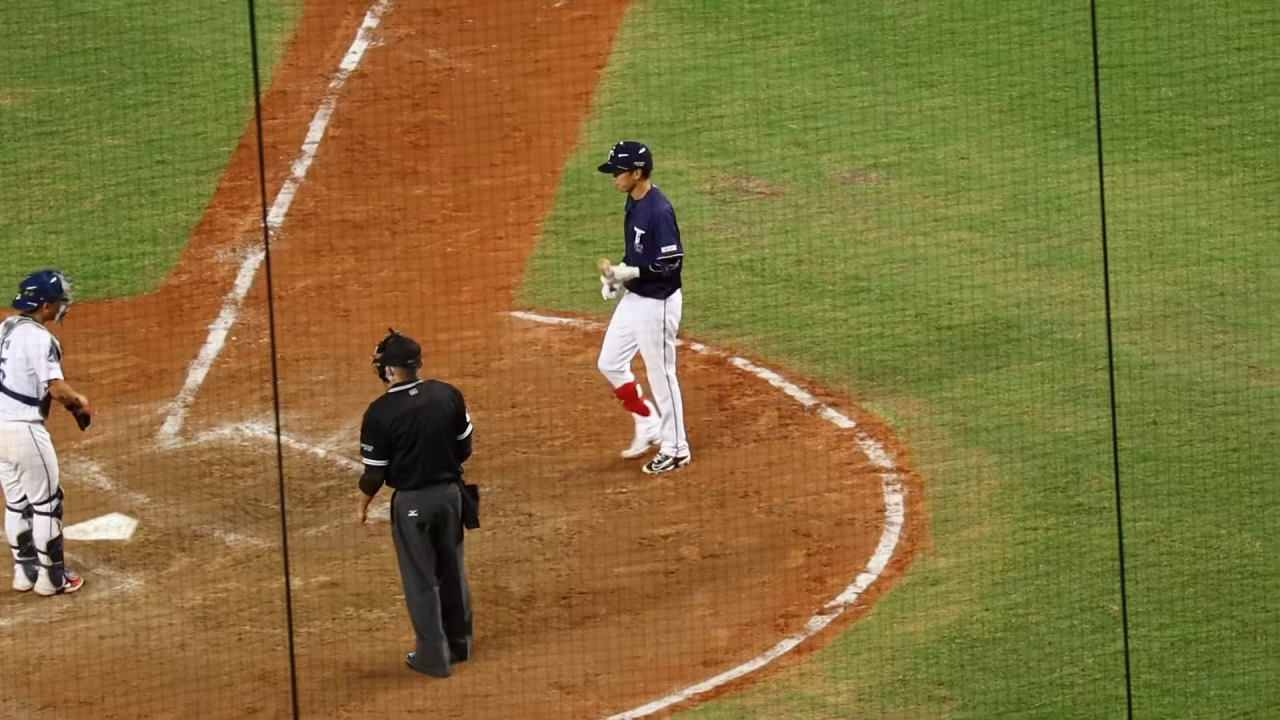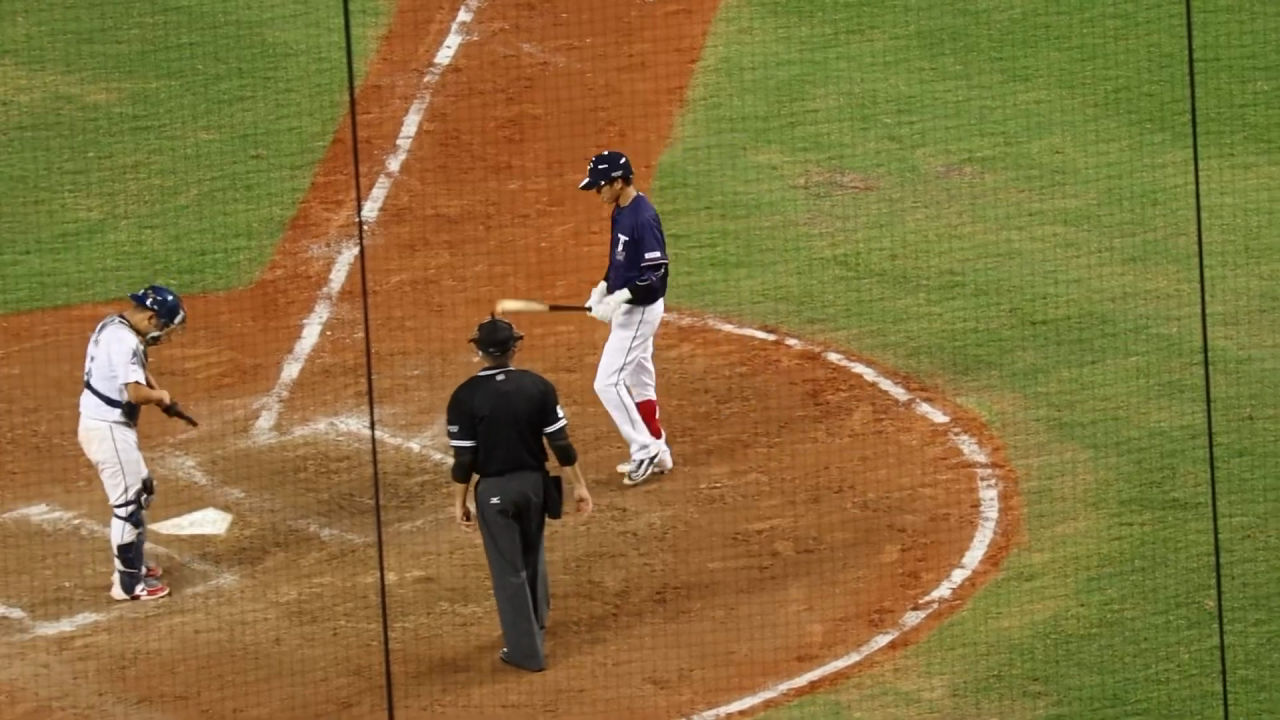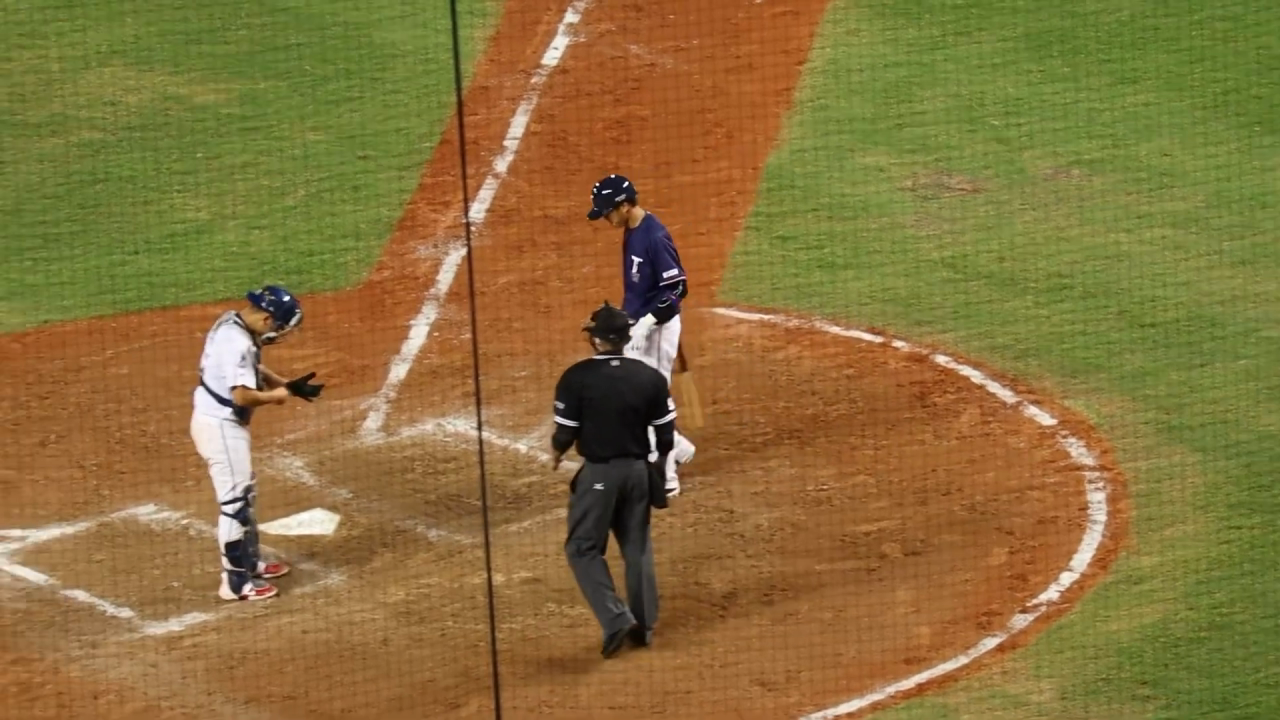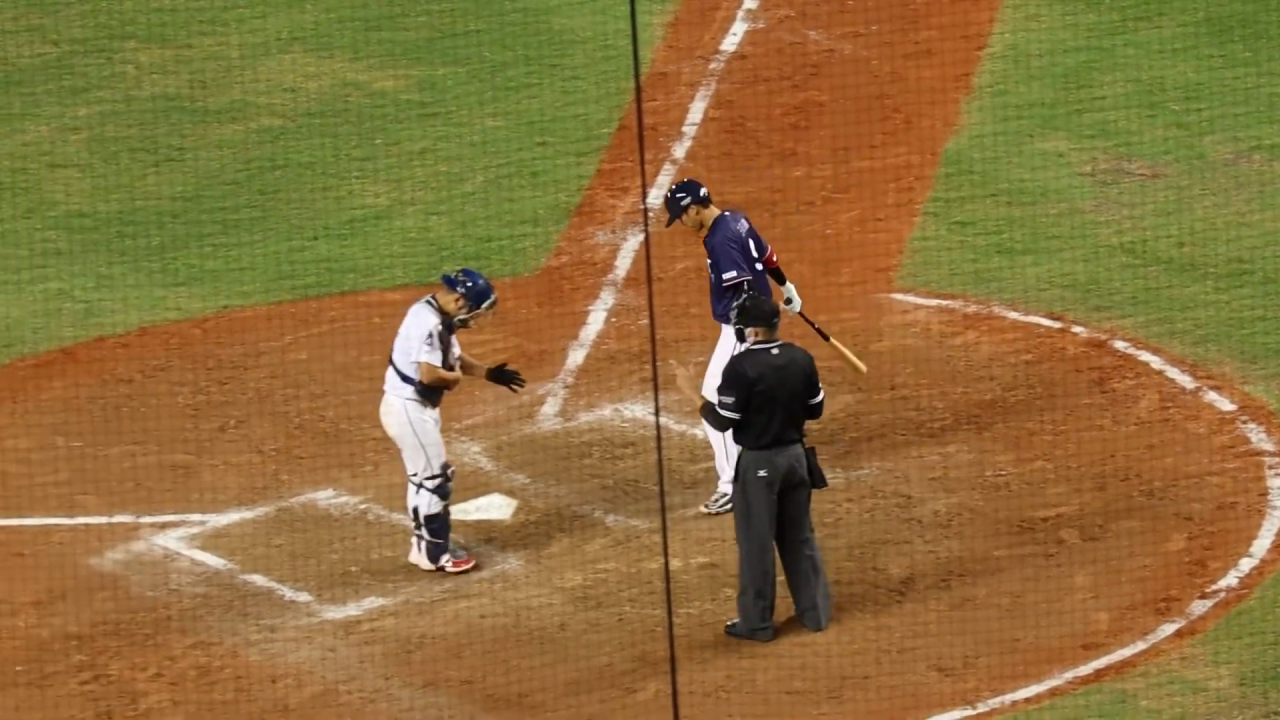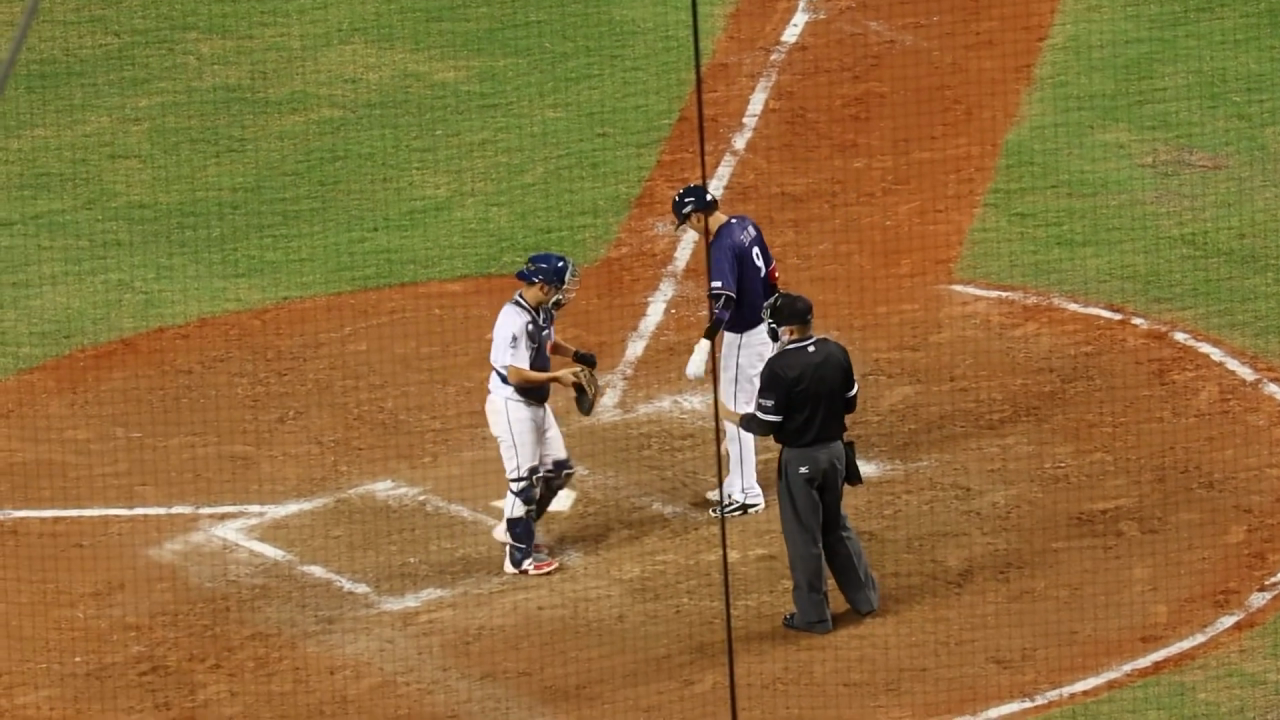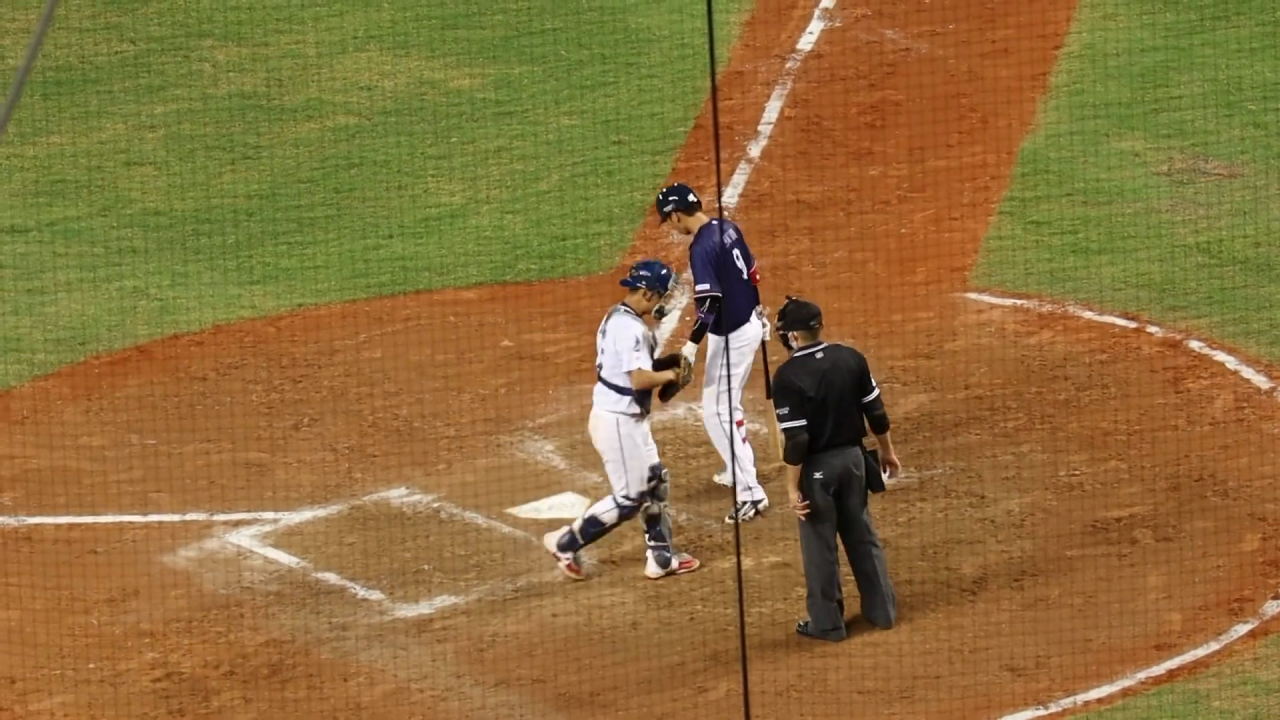
dt=0.5s
person 1, frame 1
left shoulder: (380, 412)
right shoulder: (449, 395)
left elbow: (375, 472)
right elbow: (465, 448)
left wrist: (363, 505)
left hip: (412, 503)
right hip: (451, 493)
left knee: (421, 580)
right knee: (451, 571)
left ankle: (433, 657)
right ankle: (459, 643)
person 1, frame 2
left shoulder: (466, 396)
right shoulder: (538, 386)
left elbow: (464, 458)
right elbow: (560, 442)
left wrist: (460, 502)
right wrist: (578, 485)
left hip: (495, 489)
right hip: (534, 482)
left knee: (509, 570)
right knee: (532, 559)
left ankle: (526, 650)
right ankle: (533, 626)
person 1, frame 3
left shoulder: (577, 377)
right shoulder: (650, 376)
left elbow: (565, 434)
right elbow: (666, 434)
left wrist: (556, 455)
right wrist: (648, 456)
left hip: (598, 475)
right hip: (638, 471)
left knee: (582, 549)
right knee: (638, 550)
left ankle: (617, 620)
right ankle: (641, 626)
person 1, frame 4
left shoulder: (740, 366)
right shoulder: (802, 359)
left elbow: (723, 422)
right elbow: (815, 409)
left wrist: (691, 392)
left hip: (759, 463)
right hip: (795, 456)
left knee: (756, 543)
right knee: (800, 537)
left ankle: (756, 622)
right ankle: (815, 611)
person 1, frame 5
left shoulder: (779, 367)
right shoulder: (837, 353)
left elbow: (766, 425)
right elbow: (850, 404)
left wrist: (730, 415)
left hip: (800, 460)
right hip: (835, 450)
left knee: (804, 537)
right knee: (837, 527)
left ankle: (813, 615)
right ankle: (864, 596)
person 1, frame 6
left shoulder: (788, 376)
right shoulder: (851, 358)
left elbow: (796, 439)
right elbow: (876, 411)
left wrist: (793, 487)
right wrist: (887, 451)
left hip: (817, 467)
right hip: (853, 457)
left knee: (820, 546)
right knee: (861, 536)
left ankle: (827, 622)
right ankle: (882, 609)
person 2, frame 1
left shoulder: (659, 209)
right shoulder: (633, 202)
left elbow: (672, 263)
left wrist: (629, 273)
right wrist: (618, 275)
left hip: (657, 304)
right hip: (634, 298)
left knee: (660, 375)
right knee: (610, 364)
left ankle: (674, 448)
right ankle: (649, 422)
person 2, frame 2
left shoulder: (643, 216)
right shoulder: (621, 210)
left elbow: (657, 271)
left wrist: (619, 297)
right wrist: (604, 288)
left hip: (639, 310)
right hip: (624, 309)
left knee: (608, 383)
right knee: (640, 382)
left ankle: (646, 447)
right ankle: (655, 451)
person 2, frame 3
left shoulder: (654, 236)
right shoulder: (632, 231)
left elbow: (675, 287)
left wrist: (647, 323)
left hip: (656, 329)
right hip: (638, 326)
left ankle: (666, 479)
right ankle: (675, 449)
person 2, frame 4
left shoulder: (720, 237)
right shoulder: (735, 219)
left elbow: (741, 288)
right elbow: (766, 254)
left wrist: (745, 338)
right wrist: (786, 287)
left knee: (715, 400)
left ankle: (731, 483)
person 2, frame 5
left shoulder: (723, 245)
right shoulder: (745, 225)
left elbow: (723, 303)
right elbow: (770, 271)
left wrist: (703, 346)
left hip: (745, 336)
right hip: (764, 326)
left knee: (735, 413)
right knee: (736, 408)
left ankle: (748, 494)
right ankle: (737, 483)
person 2, frame 6
left shoulder: (702, 247)
right shoulder: (727, 227)
left elbow: (709, 305)
right elbow: (751, 272)
left wrist: (690, 347)
right wrist: (758, 312)
left hip: (730, 336)
right hip: (748, 325)
left knee: (718, 413)
right knee: (726, 405)
left ankle: (751, 491)
right ankle: (740, 472)
person 3, frame 1
right shoulder: (40, 338)
right elbow: (58, 389)
left wrist: (72, 402)
right wrist: (80, 401)
right knee: (46, 502)
right ankle: (51, 577)
person 3, frame 2
left shoulder: (112, 325)
right shoulder: (125, 340)
left elbow: (138, 376)
right elbow: (137, 393)
left wrist: (165, 402)
right wrist: (162, 396)
left hip: (100, 424)
right hip: (109, 428)
left knee: (140, 491)
right knee: (129, 503)
left ankle: (130, 564)
right ankle: (128, 581)
person 3, frame 3
left shoulder: (232, 325)
right shoulder: (237, 341)
left elbow: (255, 371)
right elbow: (244, 396)
left wrist: (288, 385)
right wrist: (275, 396)
left hip: (224, 422)
right hip: (220, 426)
left knee: (241, 494)
right knee: (236, 501)
left ankle: (248, 562)
right ankle: (236, 581)
person 3, frame 4
left shoulder: (437, 316)
right shoulder: (427, 320)
left elbow: (455, 358)
right elbow: (429, 374)
left wrist: (490, 374)
right wrist: (455, 378)
left hip: (417, 406)
right hip: (408, 408)
left knee: (421, 476)
right knee: (436, 477)
left ankle: (423, 545)
right ankle: (437, 552)
person 3, frame 5
left shoulder: (542, 311)
right shoulder: (515, 319)
right elbow: (517, 376)
left wrist: (575, 354)
right wrist: (558, 376)
left hip: (537, 404)
right hip: (512, 407)
left knee: (559, 467)
right knee: (525, 480)
left ankle: (512, 527)
right ankle: (518, 556)
person 3, frame 6
left shoulder: (617, 318)
right shoulder: (630, 328)
right elbow: (641, 380)
left wrist: (662, 365)
right wrist: (672, 375)
left hip: (629, 418)
right hip: (617, 421)
left knee: (654, 482)
right knee: (629, 498)
left ankle: (661, 556)
right ankle: (565, 543)
